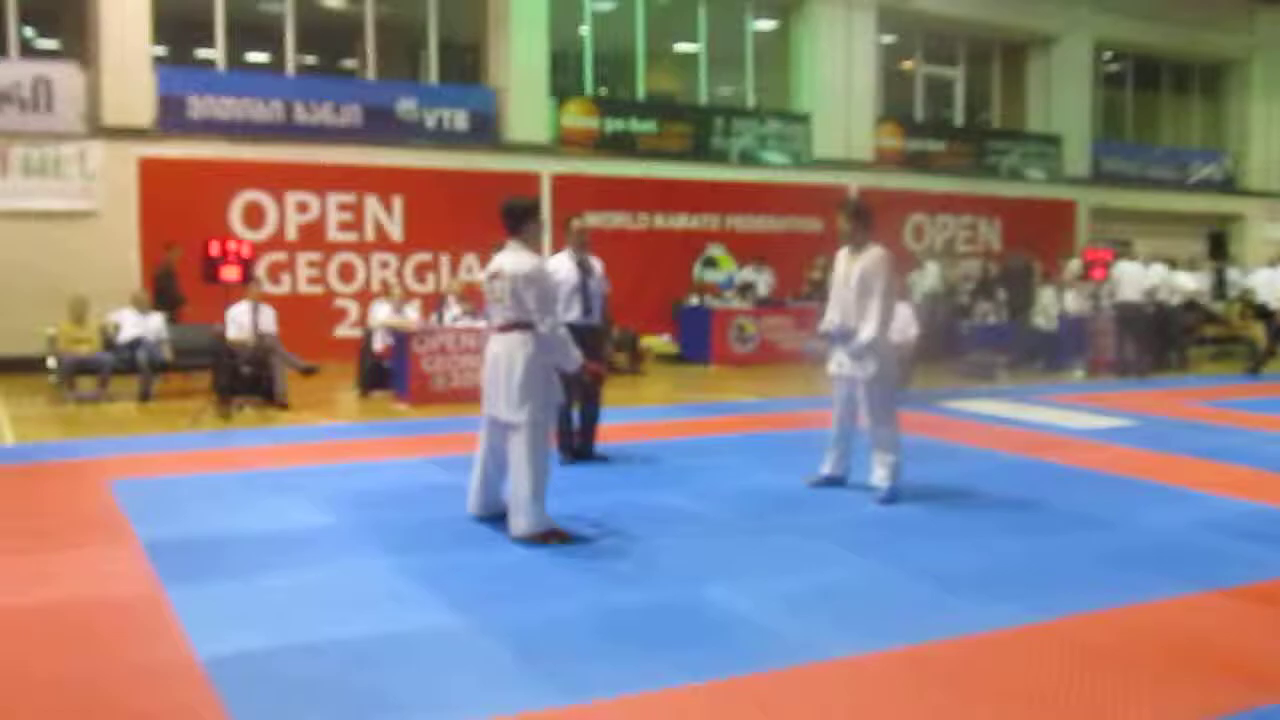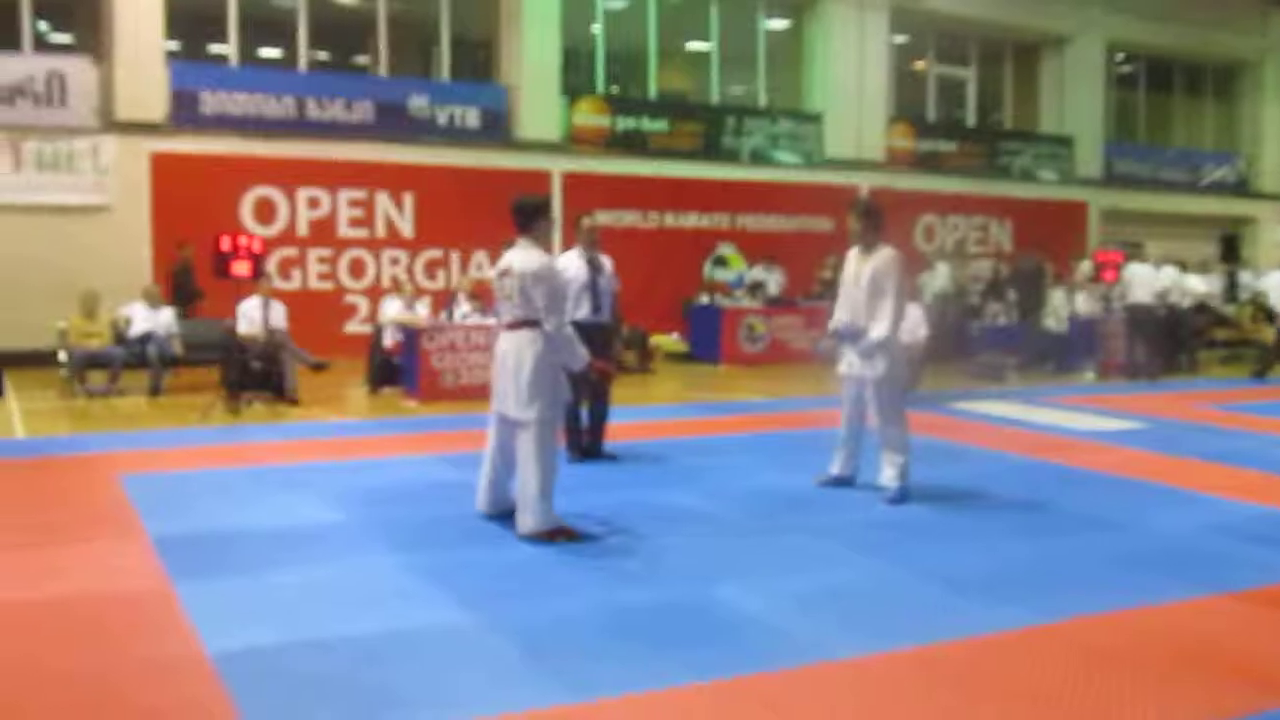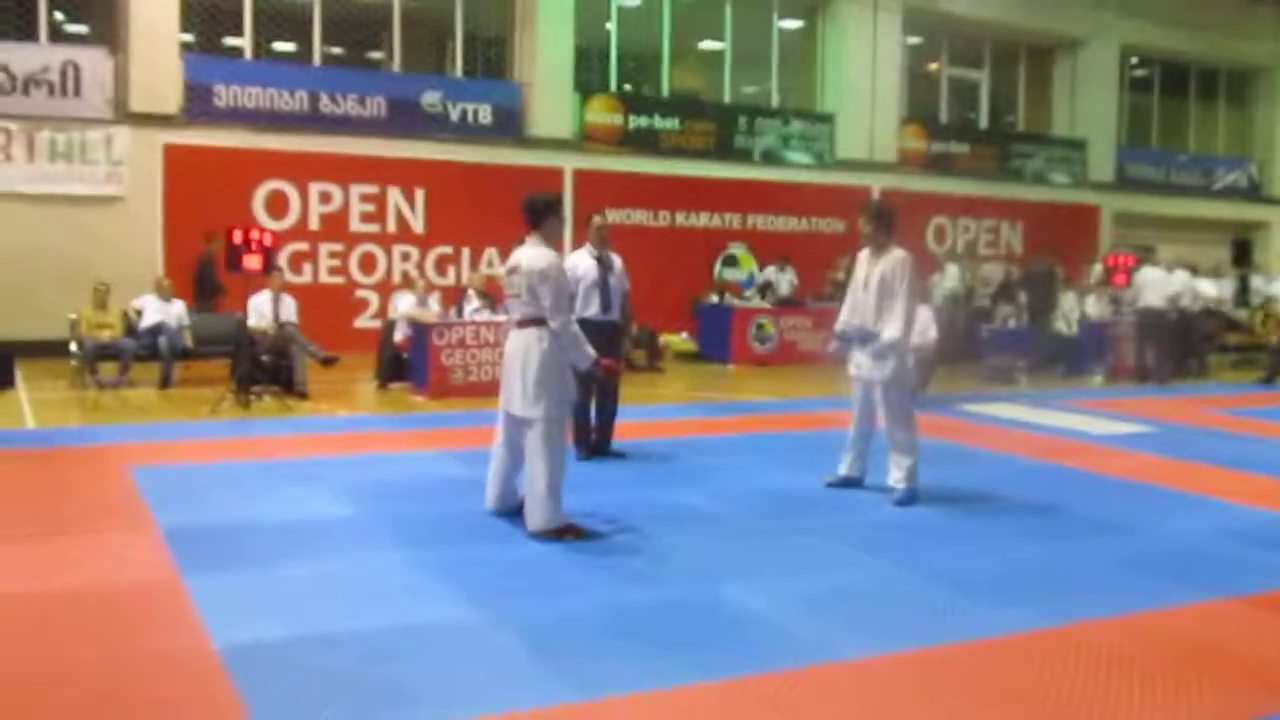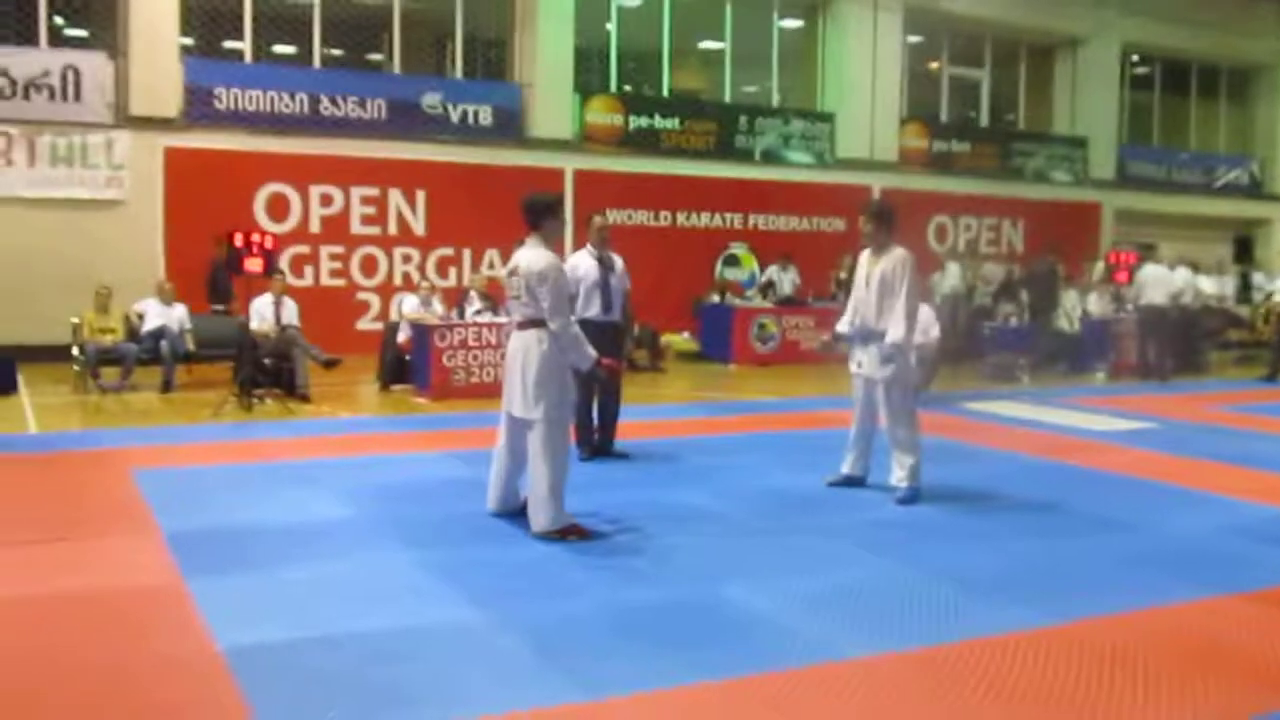
dt=0.1s
person 1, frame 1
left shoulder: (494, 264)
right shoulder: (531, 265)
right elbow: (548, 323)
right wrist: (577, 363)
left hip: (498, 349)
right hip: (525, 352)
left knee: (496, 429)
right knee: (528, 436)
left ankle: (485, 502)
right ankle: (529, 522)
person 1, frame 2
left shoulder: (504, 262)
right shoulder: (540, 263)
right elbow: (554, 321)
right wrist: (583, 361)
left hip: (507, 346)
right hip: (534, 349)
left knee: (505, 425)
right knee: (536, 434)
left ankle: (494, 499)
right ankle: (536, 520)
person 1, frame 3
left shoulder: (516, 258)
right shoulder: (548, 261)
right elbow: (561, 320)
right wrist: (591, 360)
left hip: (518, 344)
right hip: (543, 349)
left knee: (514, 424)
right knee: (545, 432)
left ankle: (501, 496)
right ankle: (545, 517)
person 1, frame 4
left shoulder: (517, 260)
right shoulder: (547, 263)
right elbow: (560, 321)
right wrist: (592, 361)
left hip: (520, 345)
right hip: (544, 350)
left knee: (516, 425)
right knee: (547, 433)
left ankle: (503, 498)
right ankle: (548, 519)
person 2, frame 1
left shoulder: (878, 257)
right shoulder: (841, 256)
left elbow: (881, 305)
left wrist: (866, 341)
right wrist: (827, 332)
left hip: (869, 349)
right hip: (843, 346)
left knee: (878, 415)
right knee: (842, 413)
left ankle: (886, 479)
right ankle: (834, 469)
person 2, frame 2
left shoulder: (889, 258)
right shoulder: (852, 256)
left elbow: (893, 306)
left wrist: (877, 339)
right wrist: (836, 331)
left hip: (879, 349)
right hip: (853, 345)
left knee: (888, 415)
right knee: (851, 412)
left ankle: (895, 480)
right ankle: (843, 469)
person 2, frame 3
left shoulder: (900, 260)
right shoulder: (862, 257)
left elbow: (904, 307)
left wrist: (889, 342)
right wrist: (842, 334)
left hip: (886, 350)
right hip: (861, 347)
left knee: (896, 418)
right knee: (860, 414)
left ankle: (904, 482)
right ankle: (851, 470)
person 2, frame 4
left shoulder: (901, 259)
right shoulder: (865, 257)
left elbow: (906, 306)
left wrist: (895, 343)
right wrist: (842, 333)
left hip: (888, 349)
right hip: (863, 346)
left knee: (898, 417)
right knee: (862, 413)
left ankle: (907, 481)
right ankle: (854, 469)
person 3, frame 1
left shoulder: (596, 265)
right shoulder: (555, 265)
left elbow: (604, 303)
left wrist: (605, 337)
left hip: (592, 332)
right hip: (566, 332)
left knee: (591, 392)
right knee: (565, 393)
left ankle: (585, 446)
right ankle: (567, 447)
person 3, frame 2
left shoulder: (606, 263)
right shoulder: (565, 263)
left elbow: (613, 301)
left wrist: (614, 336)
left hip: (601, 330)
right hip: (576, 330)
left knee: (600, 390)
right knee: (573, 391)
left ankle: (594, 444)
right ankle: (575, 445)
person 3, frame 3
left shoulder: (616, 262)
right shoulder: (575, 260)
left elbow: (624, 299)
right elbow: (567, 299)
left wrist: (625, 333)
left hip: (611, 329)
right hip: (586, 328)
left knee: (609, 388)
right knee: (582, 388)
left ankle: (602, 442)
right ankle: (583, 443)
person 3, frame 4
left shoulder: (617, 262)
right shoulder: (576, 261)
left elbow: (625, 299)
right elbow: (568, 299)
left wrist: (626, 334)
left hip: (612, 329)
right hip: (587, 329)
left knee: (611, 389)
right knee: (584, 389)
left ankle: (605, 443)
right ankle: (585, 444)
